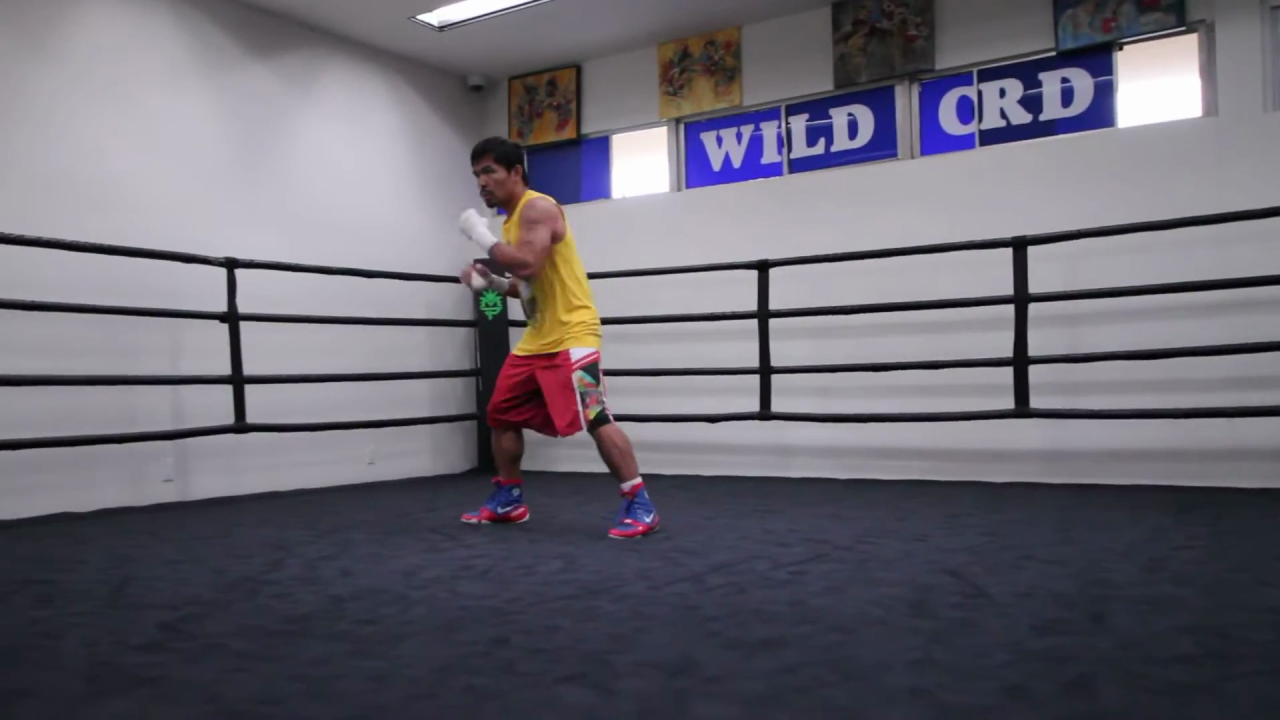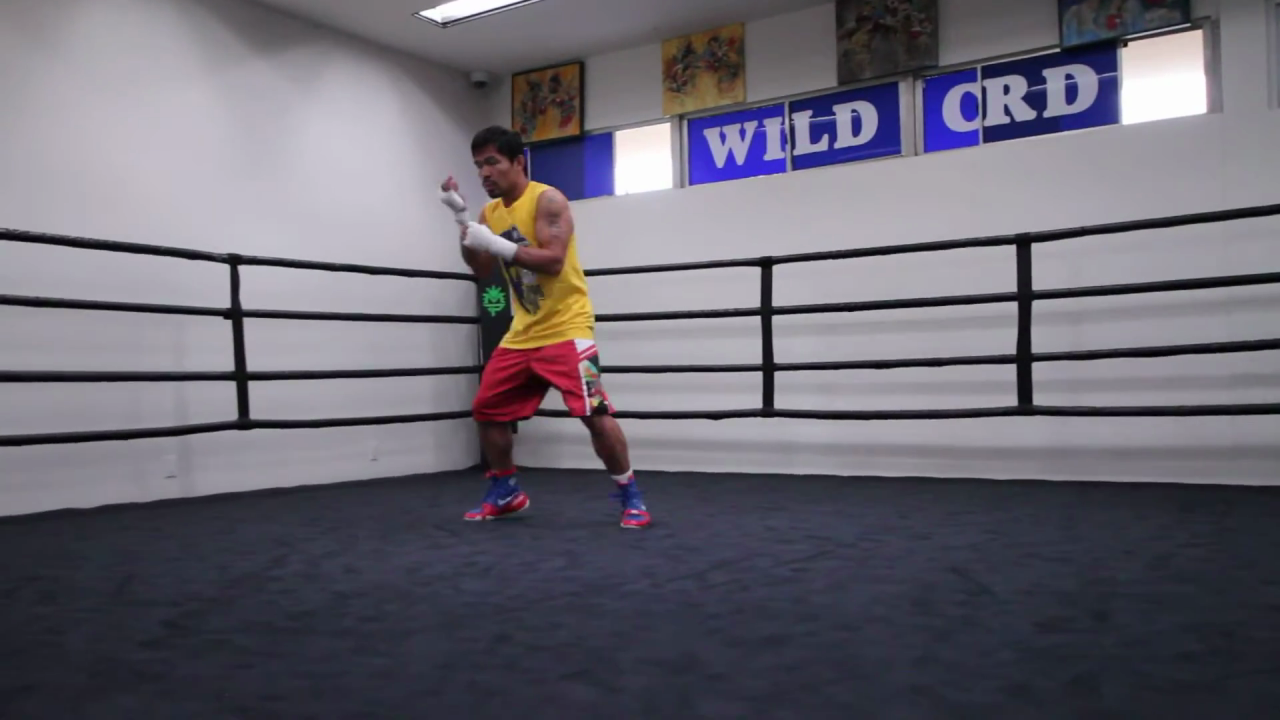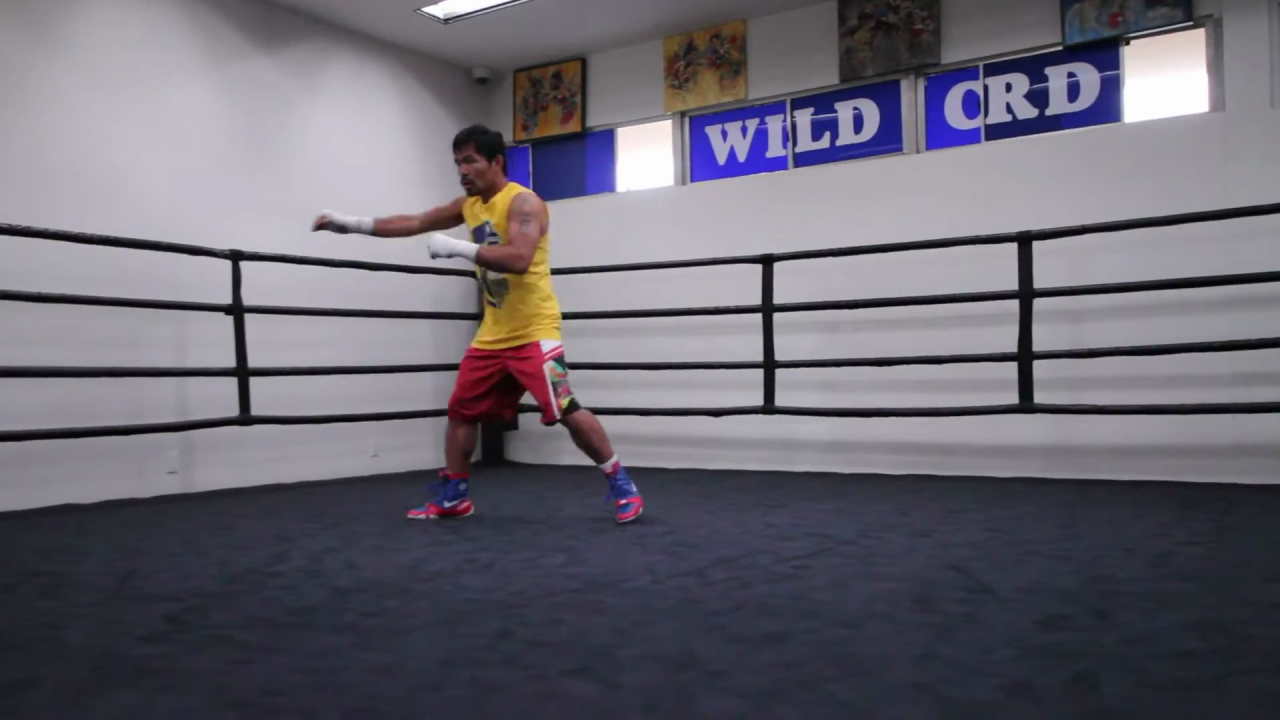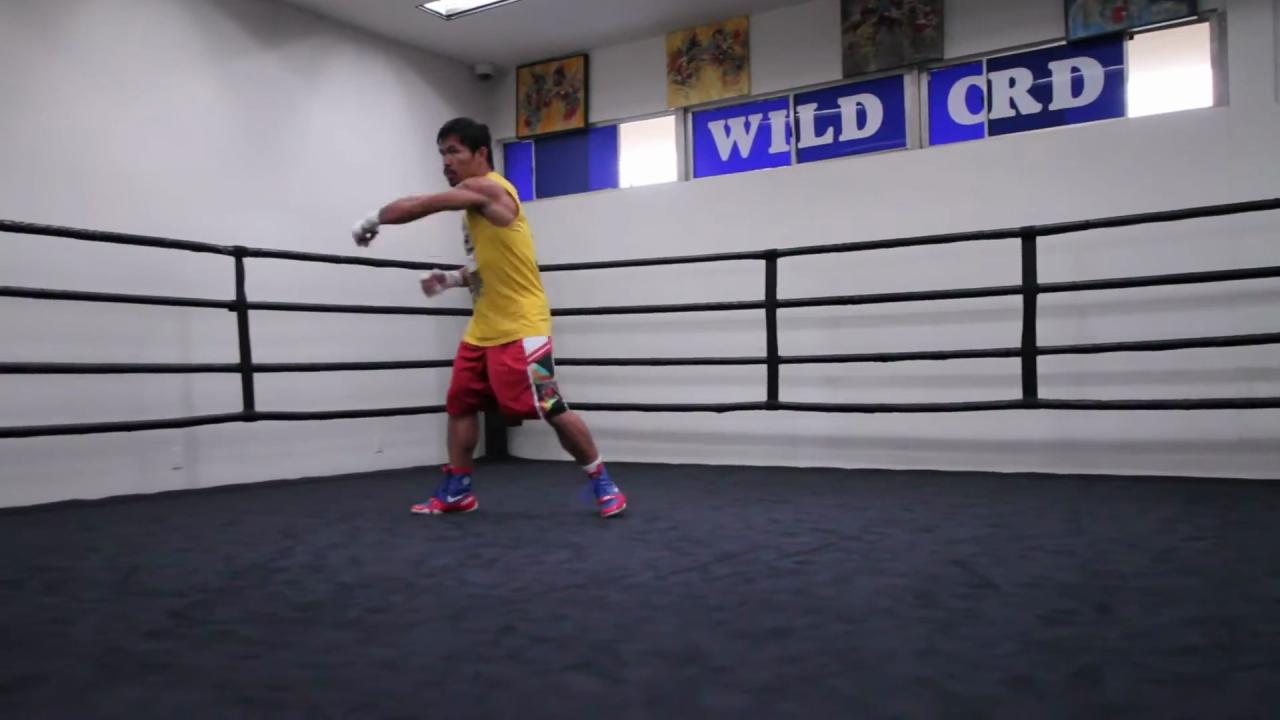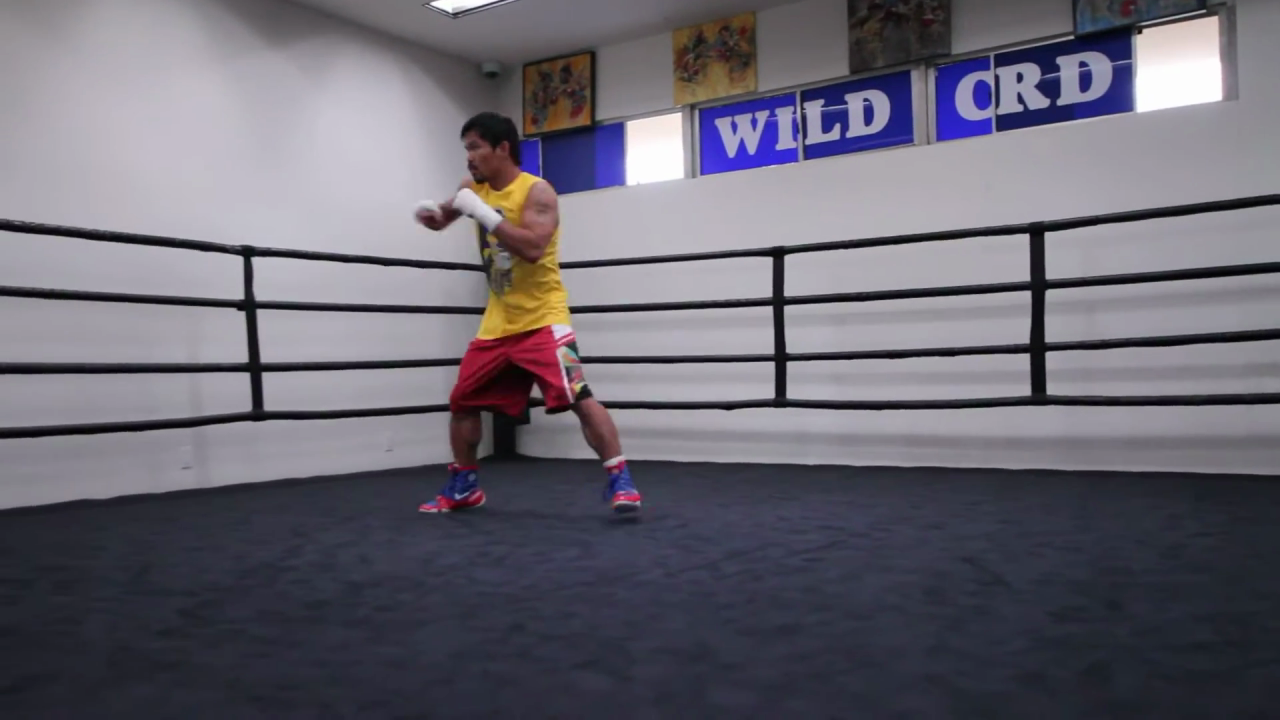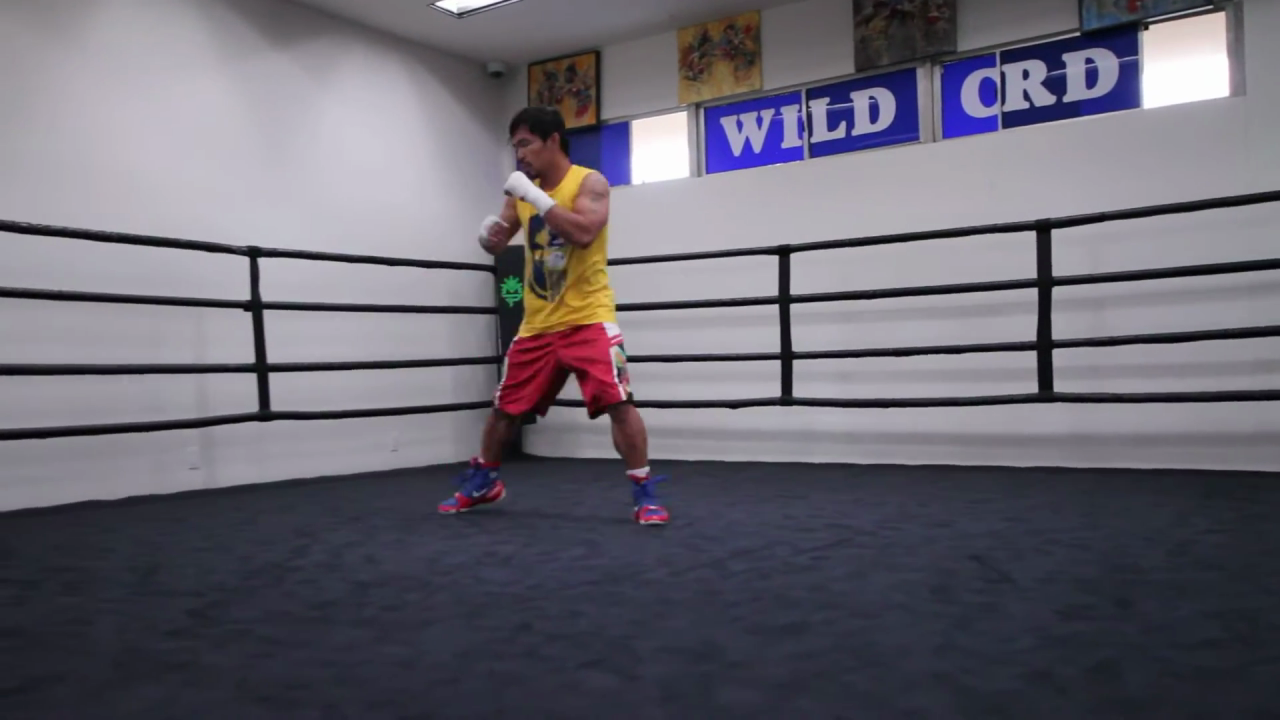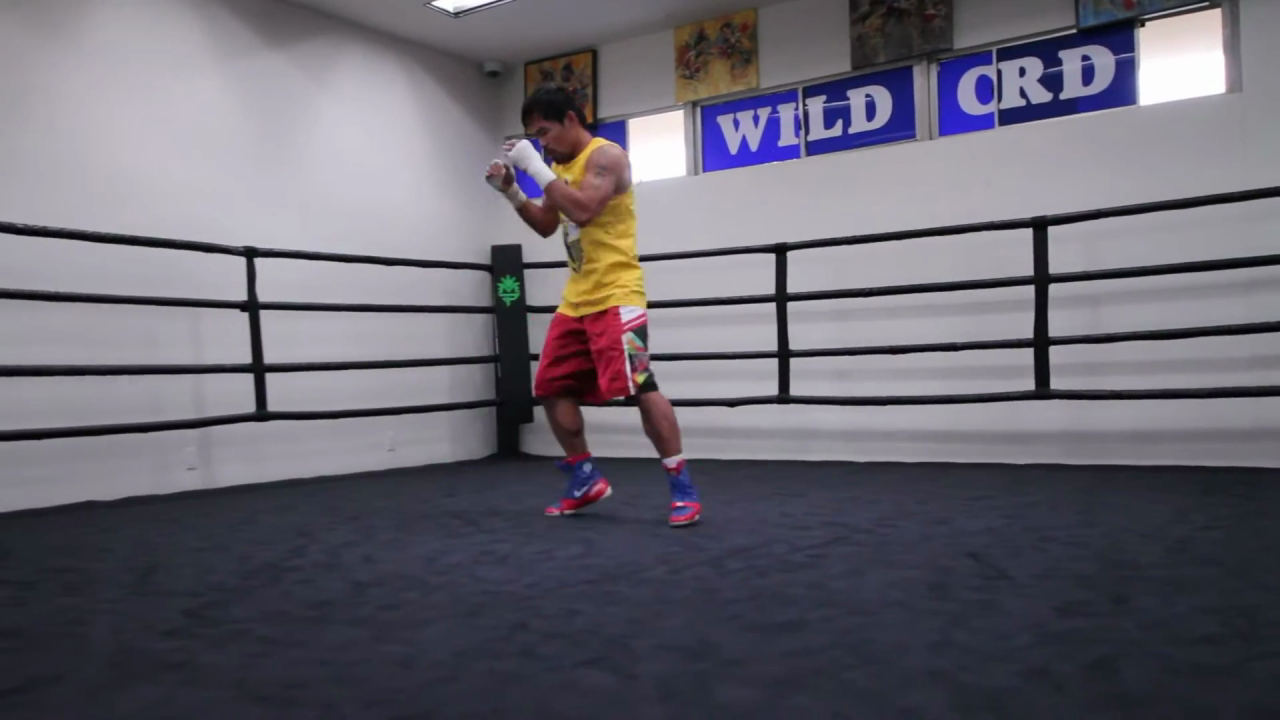
dt=0.2s
person 1, frame 1
left shoulder: (539, 208)
right shoulder: (514, 219)
left elbow: (528, 266)
left wrist: (484, 238)
right wrist: (488, 281)
left hip: (572, 335)
right hip: (537, 340)
left knee: (594, 419)
right knee: (501, 415)
left ankle: (640, 507)
right ankle: (508, 500)
person 1, frame 2
left shoulder: (548, 200)
right shoulder: (492, 211)
left elbow: (552, 262)
right elbow: (483, 269)
left wrist: (495, 243)
right wrist: (461, 213)
left hip: (566, 329)
right hip: (522, 334)
left knee: (593, 411)
right knee: (487, 410)
left ankle: (631, 497)
right ankle: (506, 491)
person 1, frame 3
left shoulder: (523, 201)
right shoulder: (468, 205)
left elbow: (518, 260)
right elbow: (414, 225)
left wrist: (459, 248)
right wrist: (353, 223)
left hip: (532, 330)
right hip: (493, 335)
left knee: (566, 411)
right knee: (462, 412)
left ankle: (623, 487)
right ankle: (453, 495)
person 1, frame 4
left shoulder: (488, 189)
right shoulder: (473, 194)
left elbow: (419, 206)
left wrist: (372, 221)
right wrist: (453, 279)
left hip: (521, 326)
right hip: (483, 328)
left knee: (552, 410)
right knee: (459, 406)
left ankle: (604, 484)
right ankle: (457, 490)
person 1, frame 5
left shoulder: (537, 191)
right shoulder: (475, 188)
left elbow: (533, 250)
right elbow: (442, 219)
left wrist: (482, 213)
right wrist: (430, 210)
left hip: (542, 318)
right hip: (498, 324)
left knee: (577, 397)
right knee: (463, 403)
left ankle: (621, 483)
right ankle: (462, 488)
person 1, frame 6
left shoulder: (591, 182)
right shoulder: (523, 192)
left elbow: (584, 233)
right elbow: (495, 245)
left wrist: (535, 196)
right wrist: (491, 233)
left hip: (588, 317)
right hip: (538, 324)
left knee: (616, 400)
right knee: (506, 408)
left ankle: (645, 494)
right ankle: (482, 482)
person 1, frame 7
left shoulder: (607, 156)
right shoulder: (560, 166)
left elbow: (582, 209)
right elbow: (546, 225)
left wrist: (536, 167)
right wrist: (511, 190)
left hip: (615, 297)
right hip: (576, 300)
left knee: (641, 389)
right knee: (553, 389)
left ankle: (681, 488)
right ankle: (585, 480)
